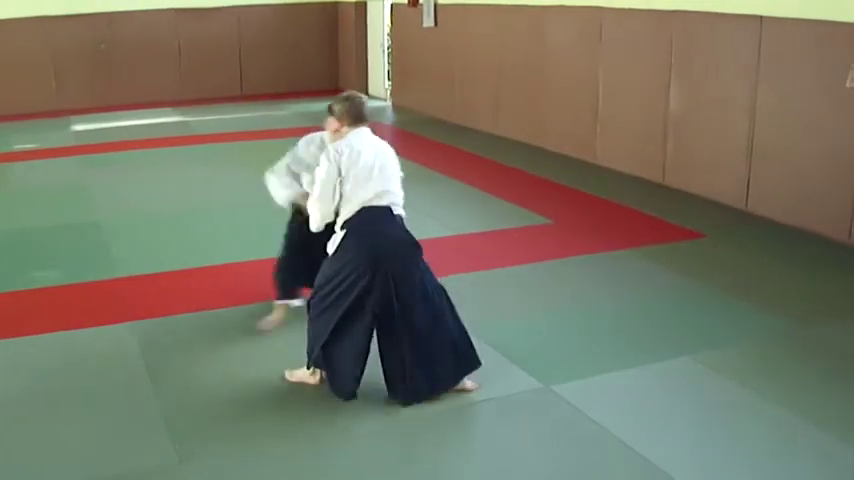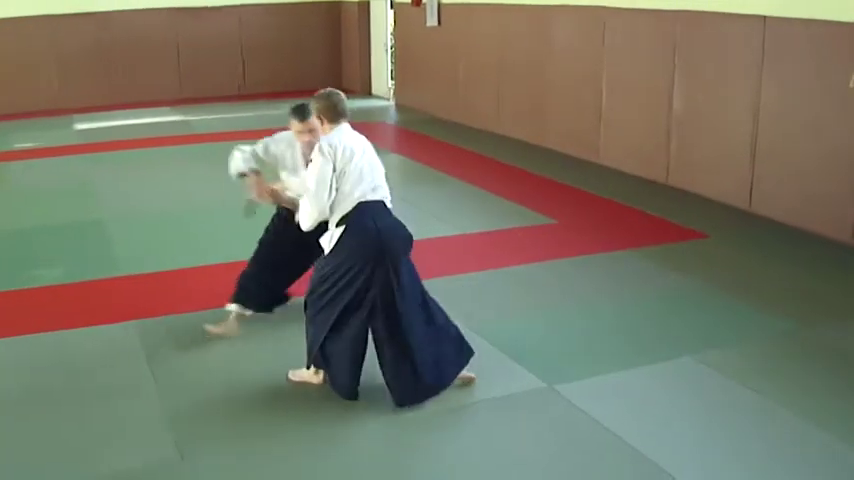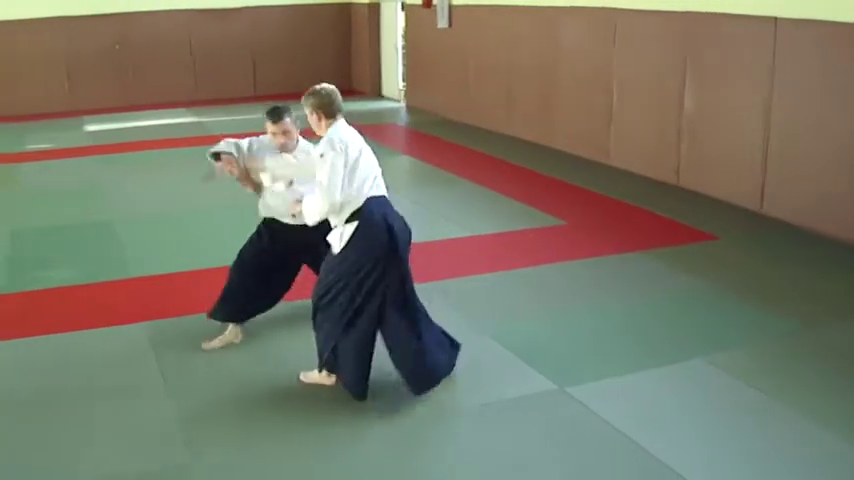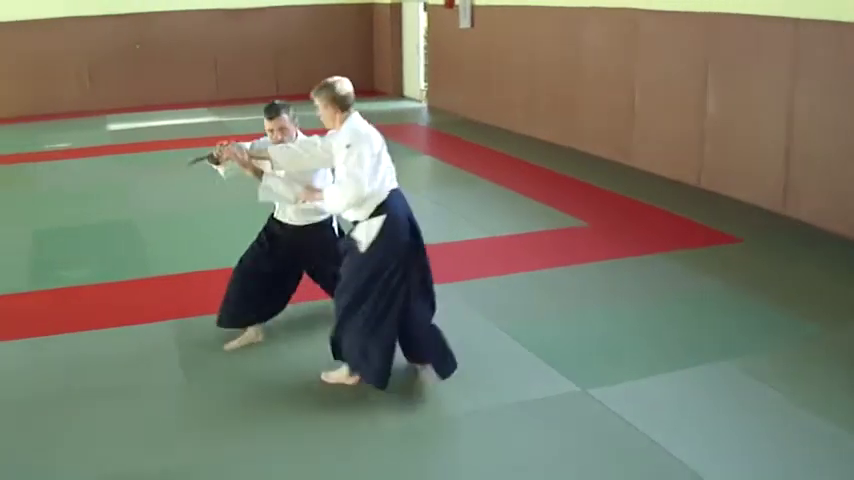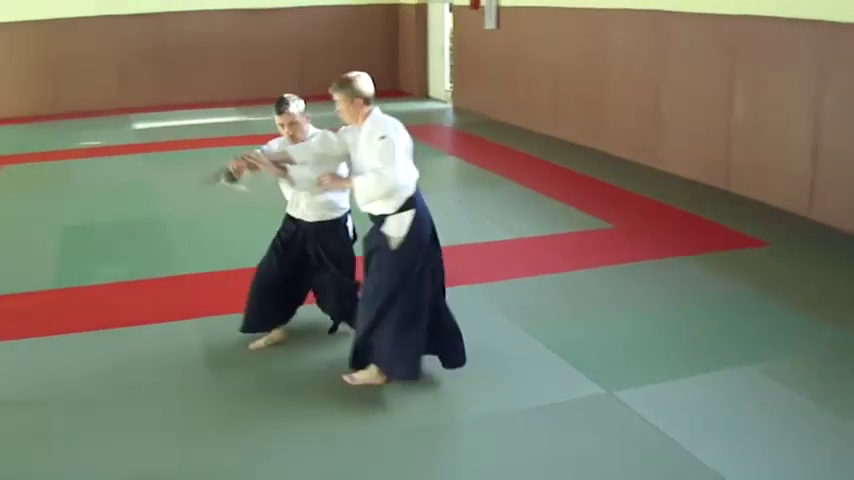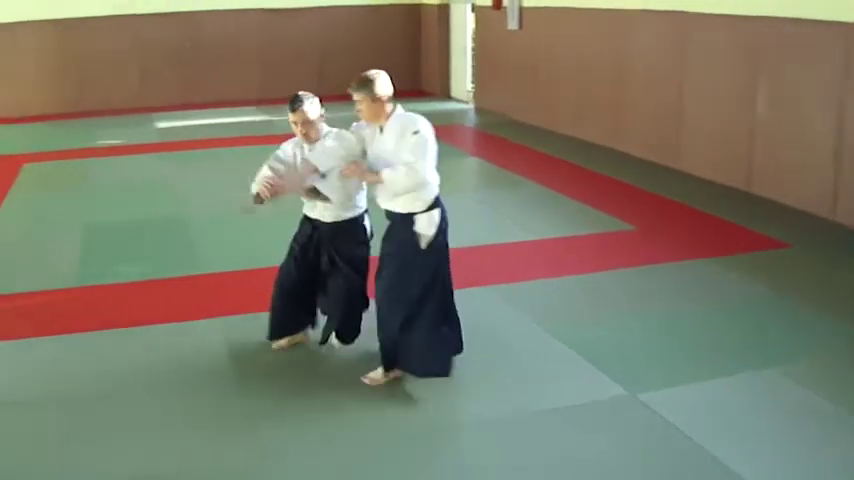
dt=0.1s
person 1, frame 1
left shoulder: (336, 152)
right shoulder: (384, 150)
left elbow: (321, 207)
left wrist: (312, 210)
left hip: (357, 237)
right hip: (394, 236)
left knee: (327, 301)
right knee: (425, 302)
left ankle: (317, 369)
right ankle: (450, 375)
person 1, frame 2
left shoulder: (325, 148)
right shoulder: (359, 142)
left elbow: (317, 203)
left wrist: (303, 215)
left hip: (354, 234)
right hip: (386, 227)
left knee: (322, 299)
right knee: (409, 299)
left ankle: (320, 370)
right ankle: (449, 366)
person 1, frame 3
left shoulder: (330, 145)
right shoulder: (350, 136)
left elbow: (328, 199)
left wrist: (304, 207)
left hip: (361, 229)
right hip: (387, 220)
left knee: (332, 299)
right knee: (396, 295)
left ankle: (332, 370)
right ankle: (435, 361)
person 1, frame 4
left shoulder: (354, 137)
right shoulder: (350, 132)
left elbow: (355, 188)
right elbow: (308, 151)
left wrist: (318, 195)
right wrist: (257, 153)
left hip: (382, 224)
right hip: (397, 215)
left knee: (357, 295)
right knee: (401, 291)
left ankle: (356, 368)
right ankle: (428, 353)
person 1, frame 5
left shoulder: (386, 131)
right shoulder: (363, 133)
left elbow: (388, 179)
right elbow: (329, 146)
left wrist: (347, 183)
left hip: (401, 221)
right hip: (393, 220)
left knee: (381, 292)
right knee: (407, 288)
left ankle: (380, 365)
person 1, frame 6
left shoulder: (415, 127)
right shoulder: (364, 131)
left elbow: (418, 173)
left wrist: (372, 175)
left hip: (422, 221)
right hip: (401, 219)
left knee: (397, 293)
right knee: (415, 289)
left ankle: (394, 363)
right ankle: (424, 352)
person 2, frame 1
right shoulder: (310, 144)
right elbow: (277, 175)
right wrist: (301, 199)
right hip: (307, 210)
right knee: (291, 263)
right ankle: (281, 310)
person 2, frame 2
right shoulder: (283, 144)
right elbow: (245, 154)
left wrist: (284, 199)
right wrist: (251, 177)
left hip: (324, 221)
right hip: (290, 217)
right knee: (266, 262)
right ankle: (233, 321)
person 2, frame 3
left shoulder: (311, 157)
right shoulder: (263, 146)
left elbow: (294, 205)
right elbow: (230, 147)
left wrist: (253, 184)
right wrist: (224, 157)
left hip: (310, 227)
right hip: (277, 225)
right knee: (247, 269)
right ankle: (233, 330)
person 2, frame 4
right shoulder: (266, 146)
left elbow: (295, 191)
left wrist: (256, 172)
right wrist: (221, 154)
left hip: (316, 230)
right hip: (280, 226)
left knee: (336, 277)
right knee: (250, 273)
right ankle: (253, 330)
person 2, frame 5
right shoulder: (280, 146)
left elbow: (318, 179)
left wrist: (276, 169)
right wrist: (238, 166)
left hip: (331, 228)
right hip: (295, 224)
left knee: (337, 288)
right knee: (271, 276)
left ankle: (357, 317)
right ankle: (276, 329)
person 2, frame 6
left shoulder: (345, 142)
right shoulder: (291, 149)
left elbow: (345, 187)
right elbow: (269, 173)
left wrist: (301, 189)
right wrist: (263, 188)
left hip: (347, 229)
right hip: (312, 227)
left knee: (344, 289)
right knee: (291, 280)
left ankle: (343, 327)
right ankle: (297, 329)
